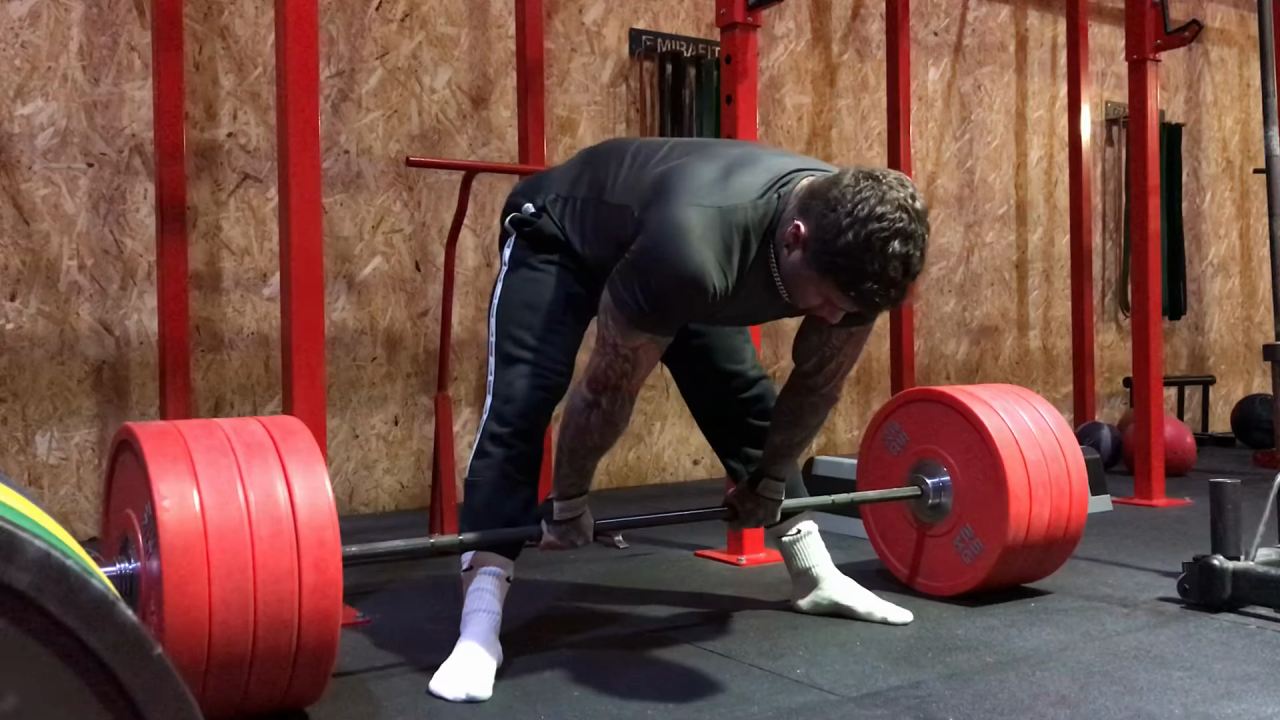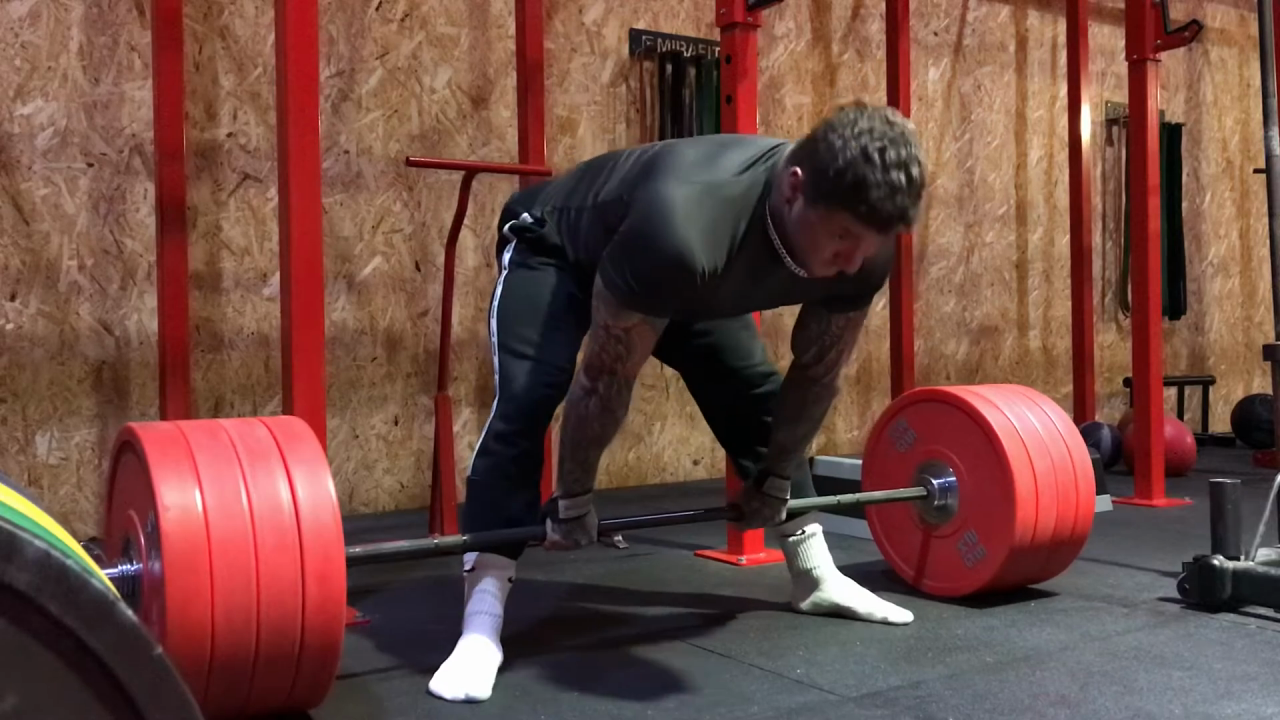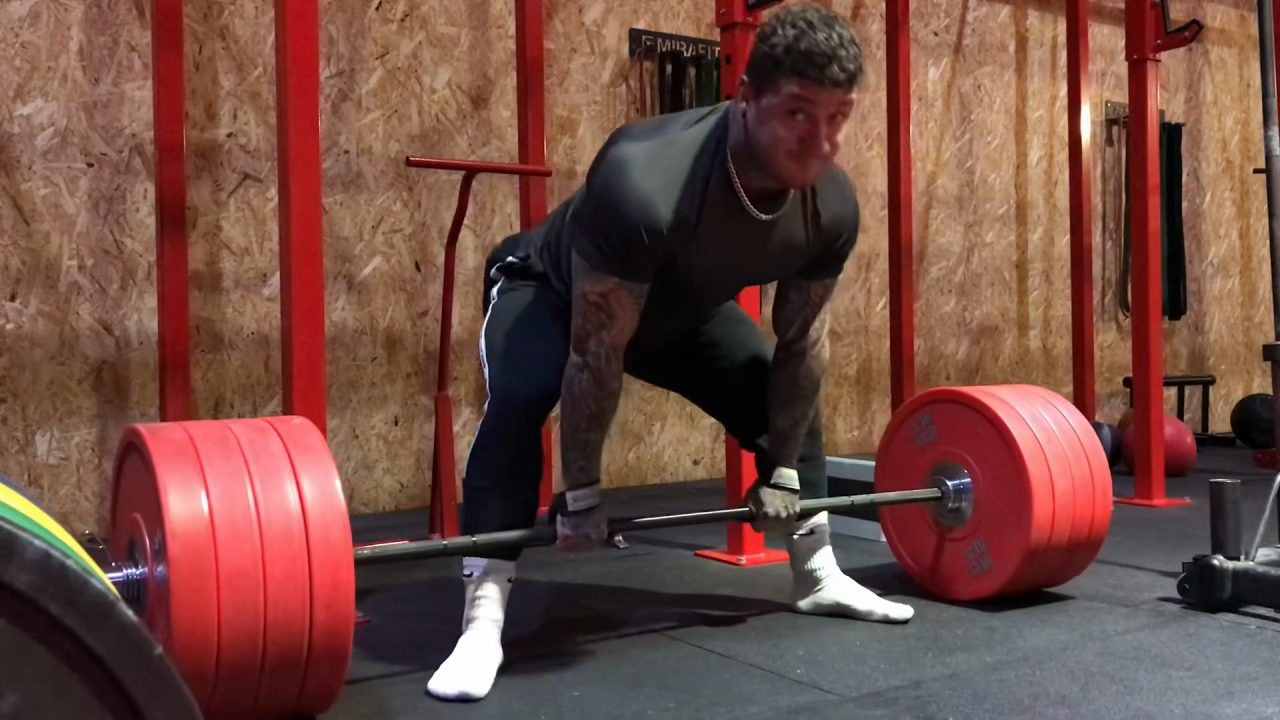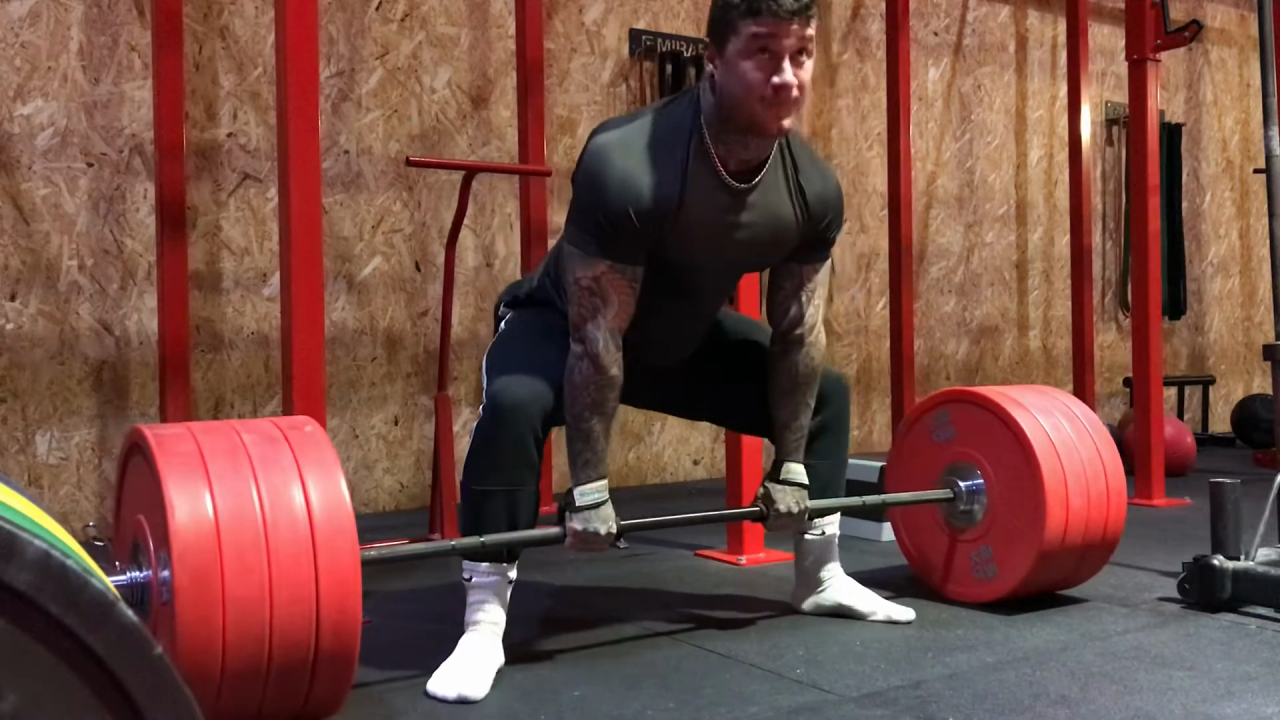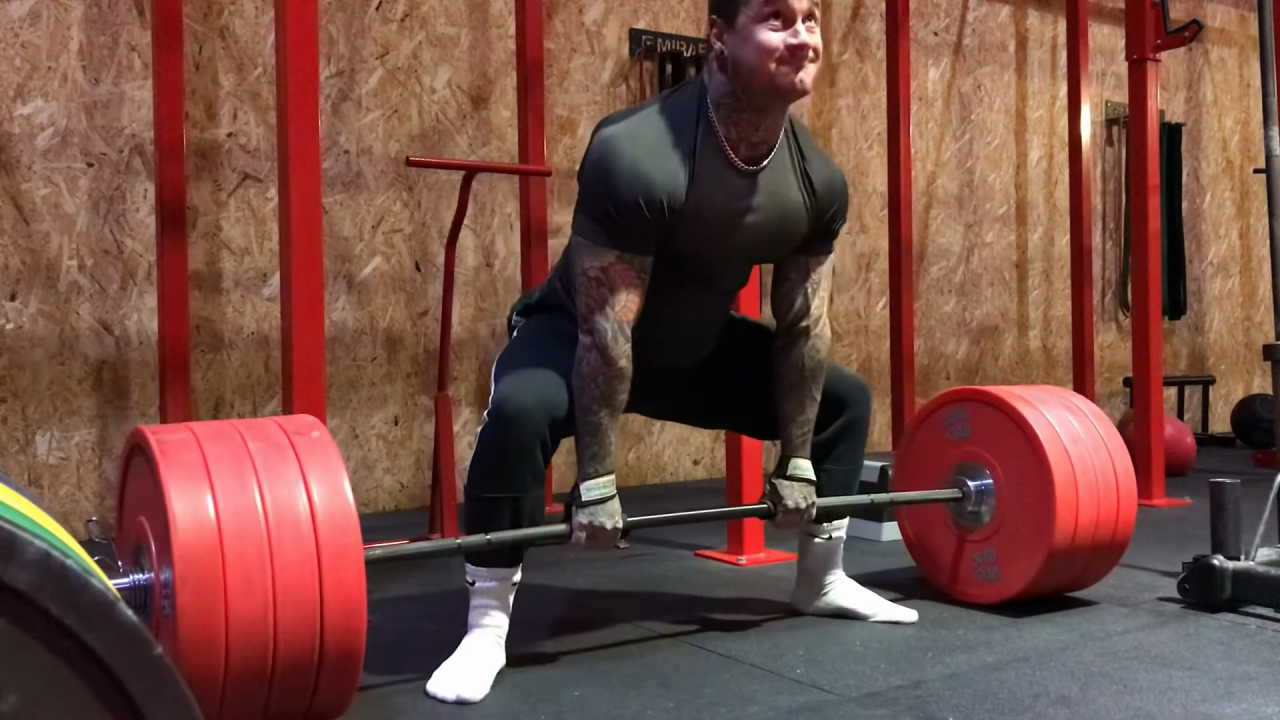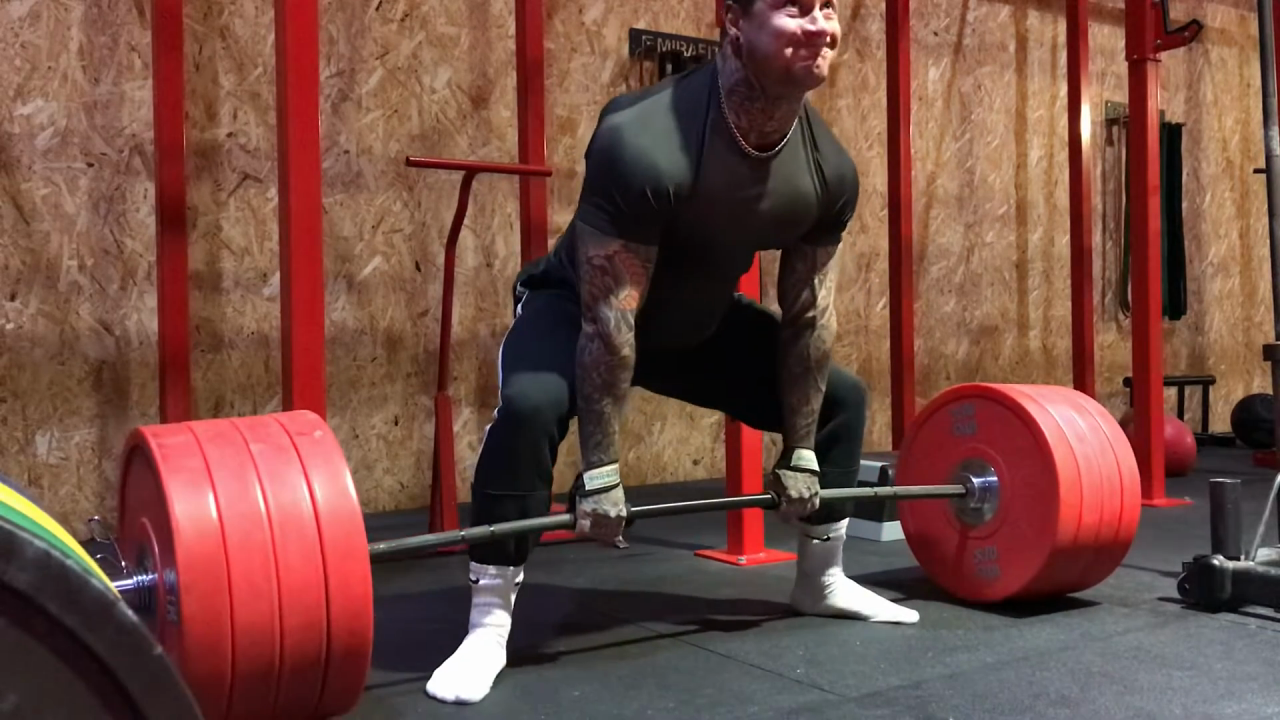
dt=0.5s
person 1, frame 1
left shoulder: (856, 252)
right shoulder: (690, 247)
left elbow: (816, 383)
right elbow: (609, 390)
left wrist: (770, 481)
right wrist: (568, 503)
right hip: (557, 234)
left knee: (750, 399)
right knee: (521, 402)
left ankle: (815, 576)
right ankle: (480, 621)
person 1, frame 2
left shoulder: (862, 247)
right shoulder: (681, 223)
left elbow: (815, 372)
right elbow: (606, 379)
left wrist: (776, 480)
right wrist: (573, 502)
right hip: (556, 251)
left knee: (757, 395)
right knee: (527, 402)
left ankle: (816, 576)
right ankle: (482, 621)
person 1, frame 3
left shoulder: (831, 207)
right shoulder: (643, 181)
left elbow: (801, 344)
right elbow: (597, 357)
left wrist: (784, 471)
right wrist: (582, 494)
left hip: (679, 310)
right hip: (550, 291)
left knee: (790, 398)
right knee: (519, 398)
left ankle: (817, 577)
right ankle: (484, 617)
person 1, frame 4
left shoulder: (812, 189)
right shoulder: (627, 165)
left elbow: (797, 335)
right elbow: (596, 339)
left wrist: (789, 466)
right wrist: (589, 489)
left hip: (685, 336)
right hip: (561, 324)
left knee: (823, 392)
right knee: (515, 402)
left ankle: (820, 578)
right ankle: (485, 620)
person 1, frame 5
left shoulder: (817, 180)
right shoulder: (636, 156)
left elbow: (803, 327)
right elbow: (606, 333)
left wrist: (795, 463)
right wrist: (597, 485)
left hip: (698, 343)
right hip: (575, 332)
left knee: (844, 398)
right knee: (522, 411)
left ankle: (822, 580)
right ankle: (487, 624)
person 1, frame 6
left shoulder: (829, 169)
right shoulder: (645, 141)
left elbow: (808, 315)
right elbow: (610, 319)
left wrist: (800, 454)
right wrist: (600, 473)
left hip: (701, 319)
right hip: (577, 305)
left knee: (839, 395)
right knee: (531, 406)
left ankle: (822, 580)
right ankle: (489, 623)
